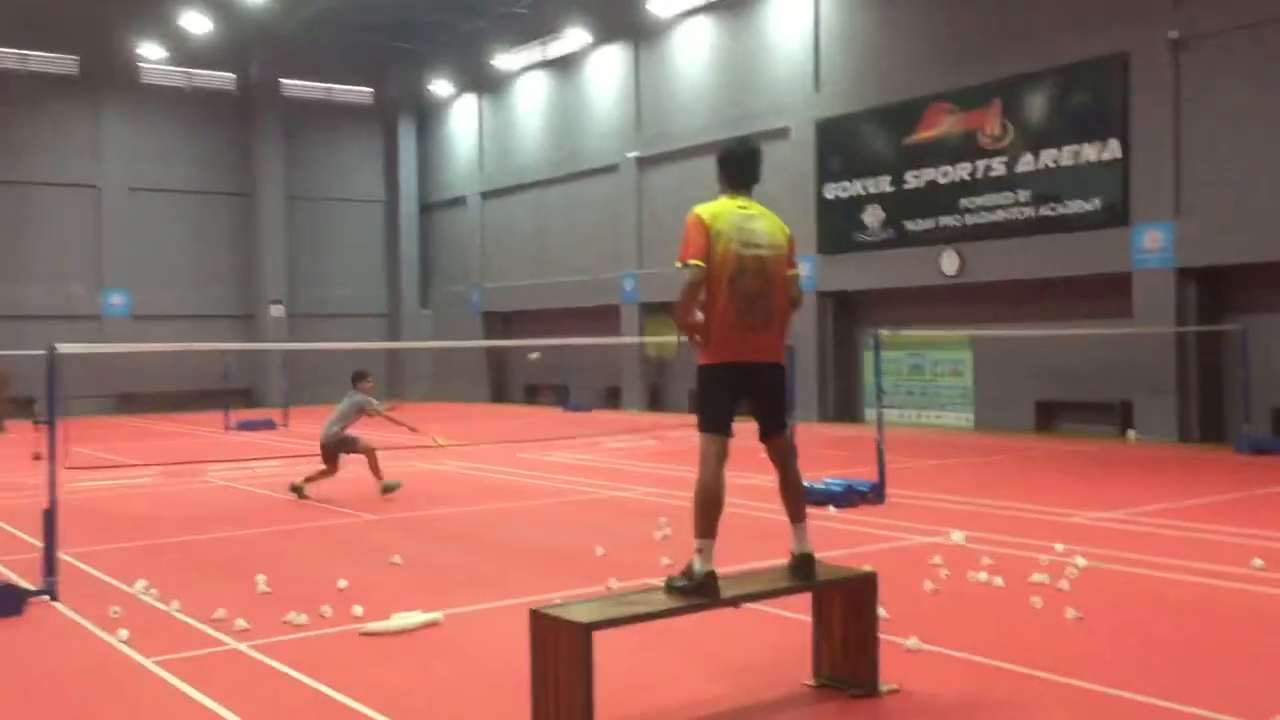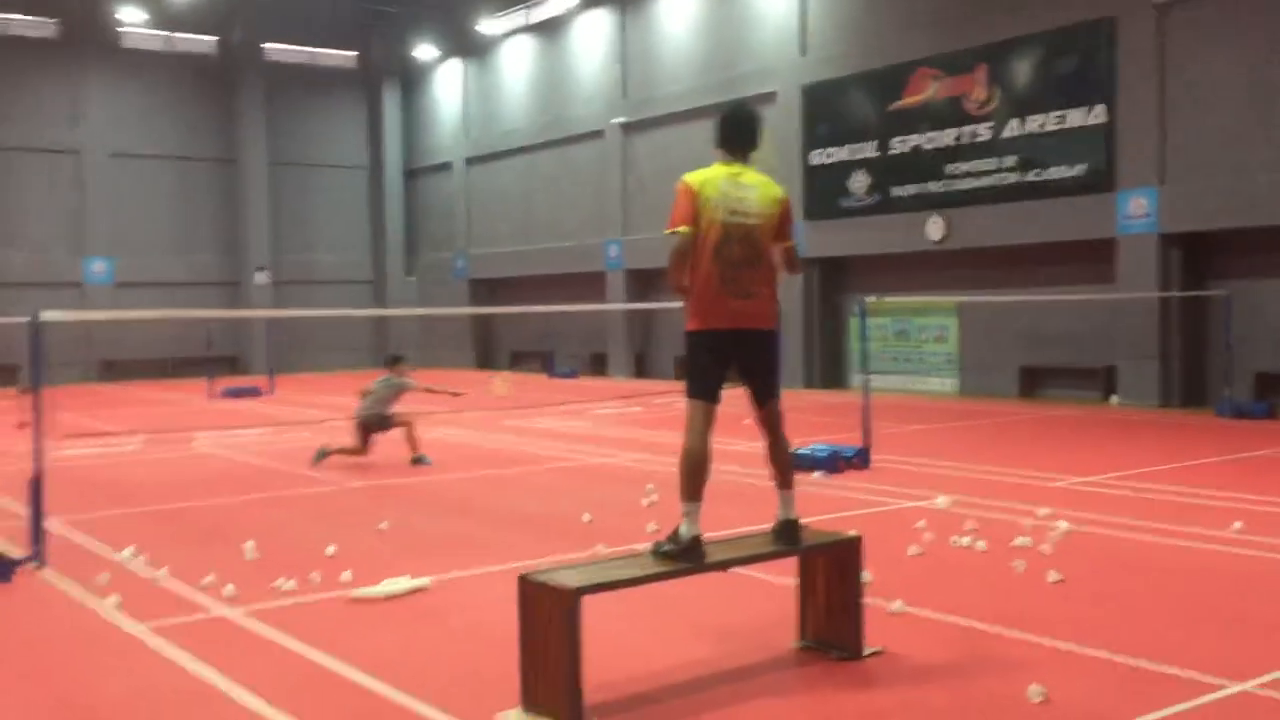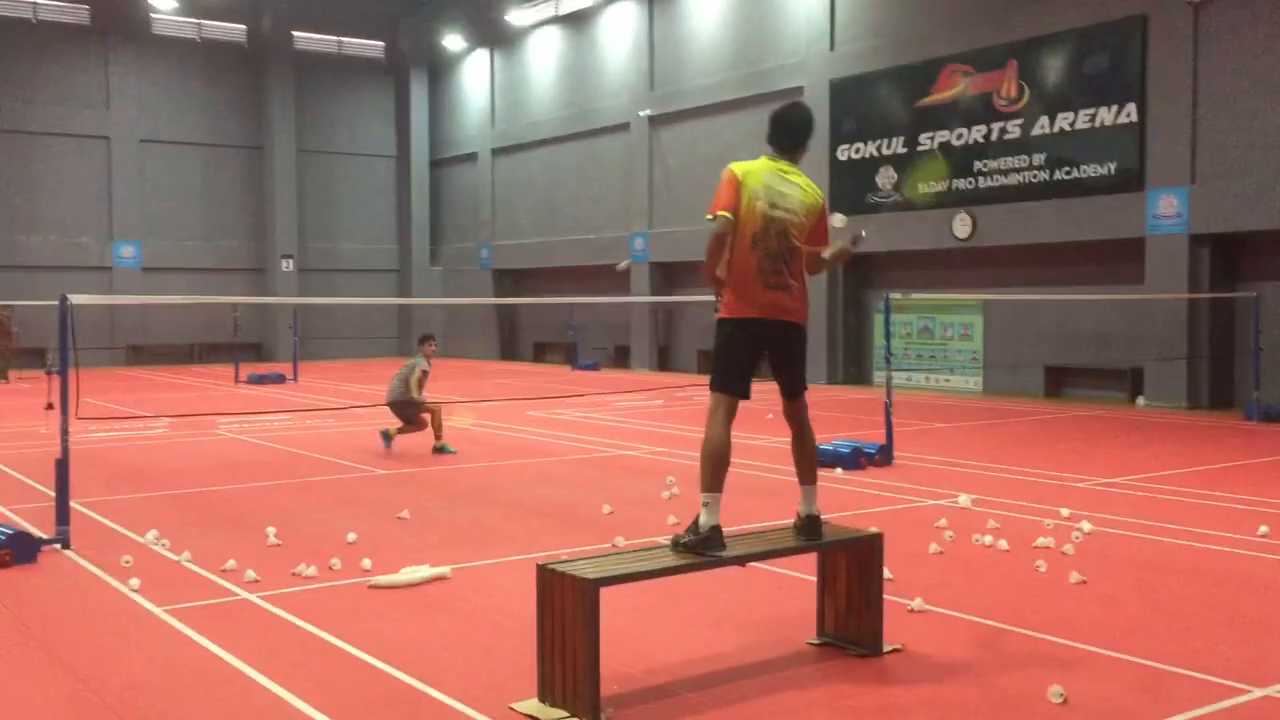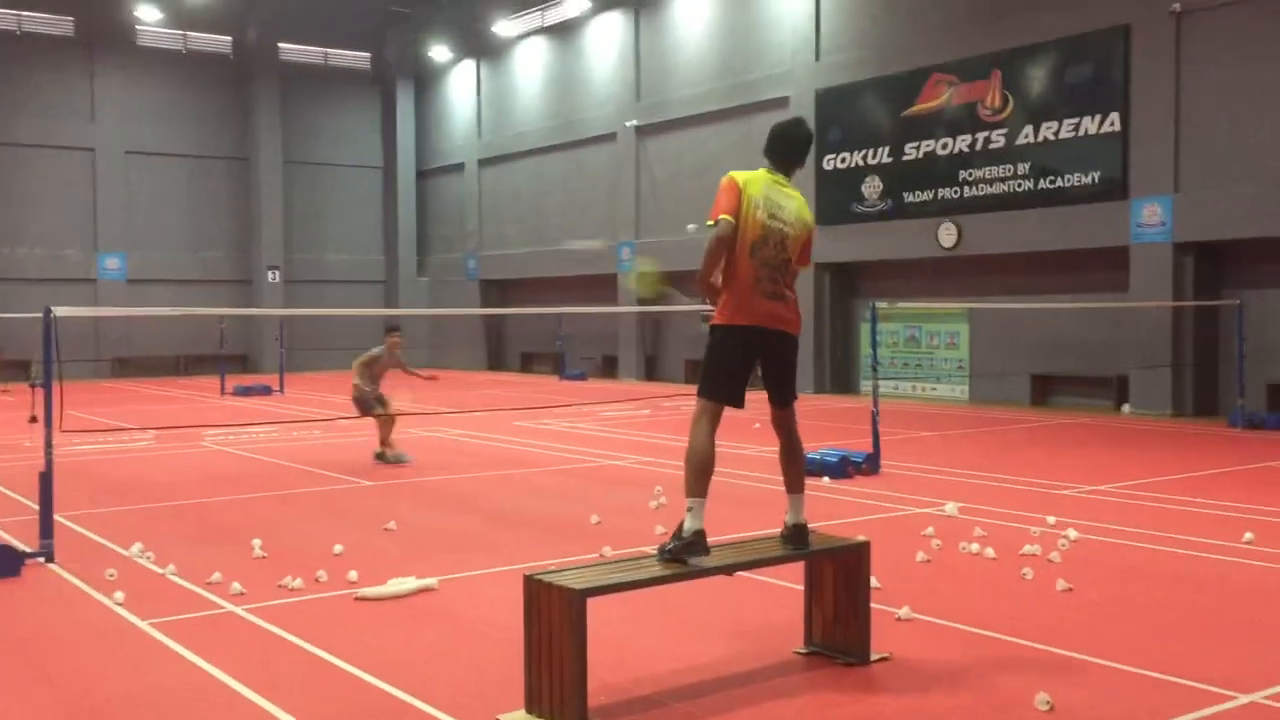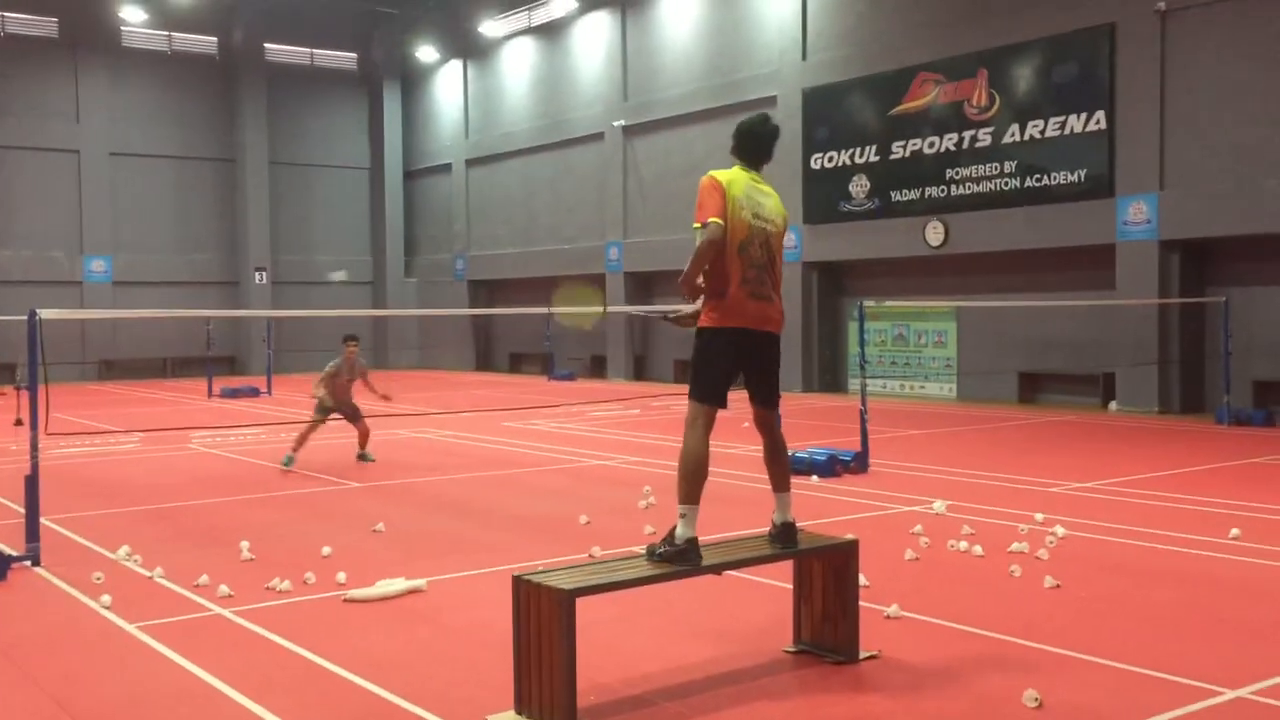
dt=0.2s
person 1, frame 1
left shoulder: (704, 216)
right shoulder: (777, 226)
left elbow: (694, 280)
right elbow: (793, 298)
left wrist: (685, 319)
left hip: (721, 354)
right hip: (769, 356)
left knee: (713, 454)
right knee: (782, 454)
left ankle: (702, 567)
right ankle: (802, 553)
person 1, frame 2
left shoulder: (694, 183)
right shoulder: (773, 192)
left elbow: (682, 246)
right elbow: (792, 263)
left wrist: (679, 284)
left hip: (710, 320)
right hip: (760, 322)
left knee: (699, 420)
right knee: (770, 418)
left ankle: (688, 532)
right ankle: (787, 518)
person 1, frame 3
left shoulder: (737, 173)
right shoulder: (813, 193)
left elbow: (721, 232)
right elbow: (814, 266)
left wrist: (714, 276)
right wrist: (841, 251)
left hip: (743, 310)
right hip: (790, 316)
left knee: (720, 411)
right knee: (797, 413)
left ankle: (708, 522)
right ankle: (809, 515)
person 1, frame 4
left shoulder: (738, 182)
right shoulder: (802, 208)
left elbow: (723, 235)
left wrist: (707, 279)
left hip: (738, 319)
right hip: (783, 325)
left knee: (706, 417)
right knee: (785, 422)
left ankle: (692, 529)
right ankle: (796, 524)
person 1, frame 5
left shoulder: (718, 182)
right shoulder: (775, 202)
left elbow: (713, 236)
left wrist: (690, 278)
left hip: (725, 319)
right hip: (766, 323)
left knee: (699, 420)
right knee: (768, 422)
left ankle: (684, 535)
right ankle: (784, 522)
